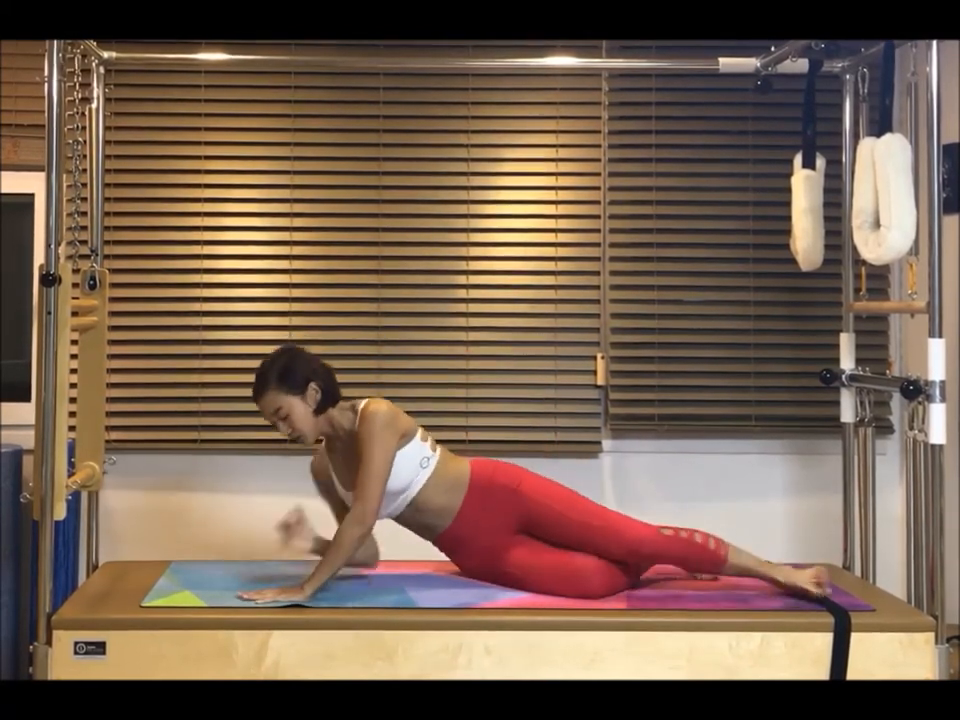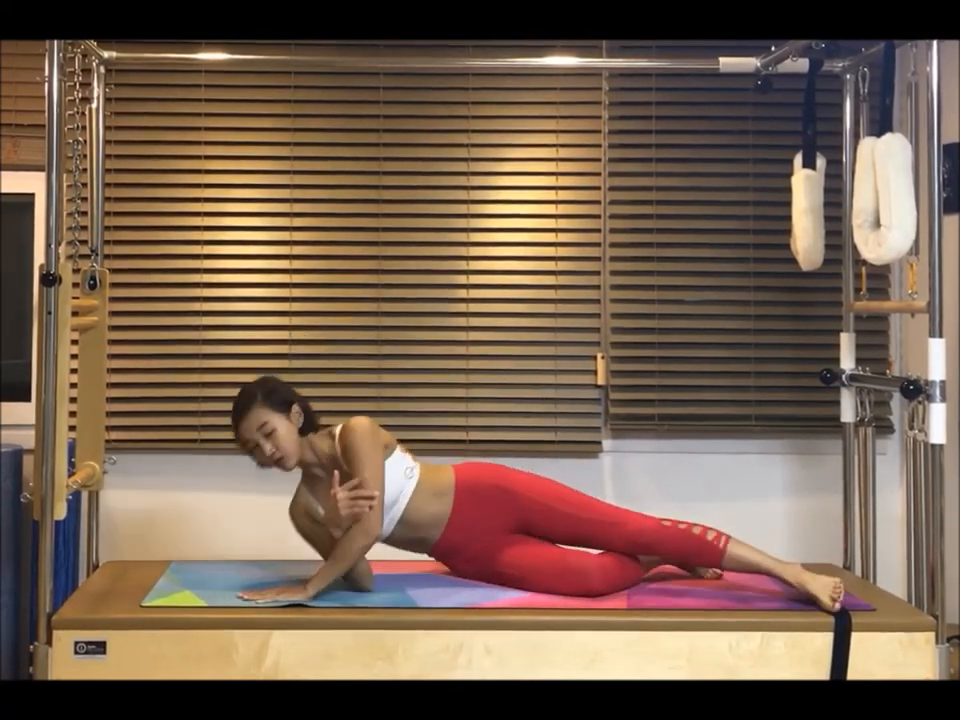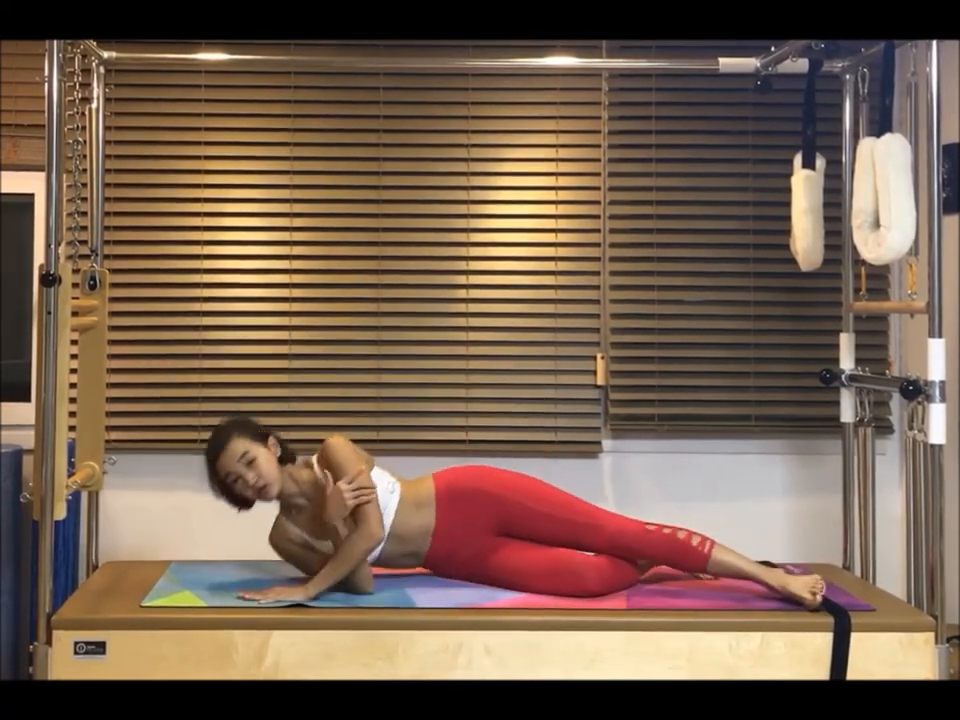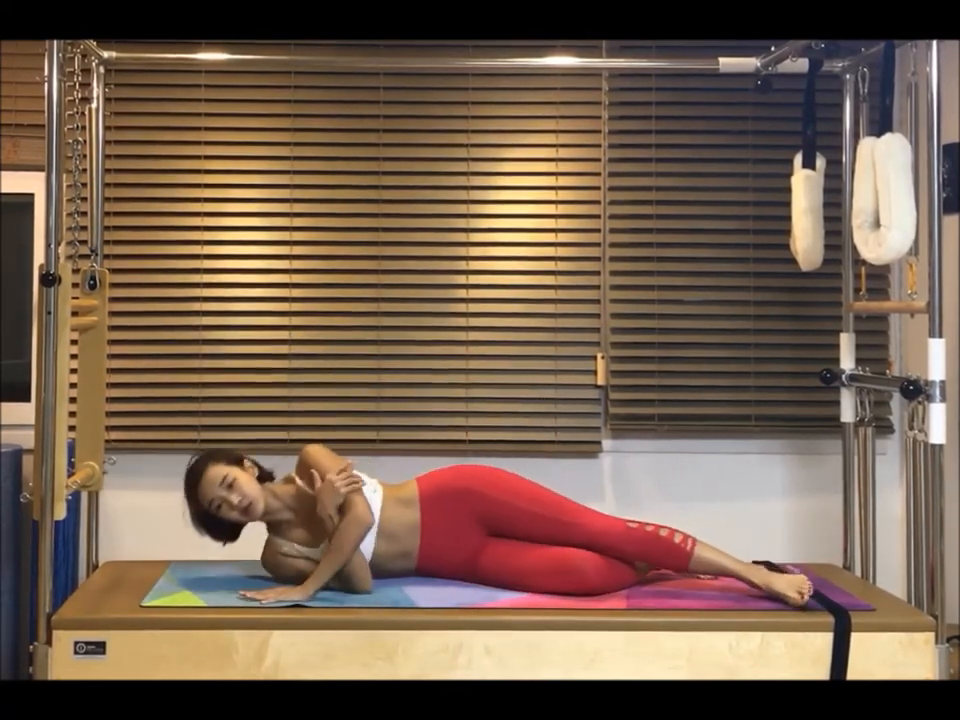
dt=0.2s
person 1, frame 1
left shoulder: (374, 416)
right shoulder: (323, 468)
left elbow: (363, 515)
right elbow: (363, 552)
left wrist: (306, 587)
right wrist: (319, 545)
left hip: (500, 493)
right hip: (478, 548)
left knee: (633, 537)
right knee: (591, 579)
left ankle: (777, 572)
right ankle: (661, 567)
person 1, frame 2
left shoulder: (357, 432)
right shoulder: (303, 510)
left elbow: (370, 525)
right elbow: (361, 576)
left wrist: (310, 587)
right wrist: (340, 521)
left hip: (489, 496)
right hip: (471, 553)
left knee: (633, 527)
right knee: (594, 577)
left ankle: (790, 574)
right ankle: (665, 569)
person 1, frame 3
left shoulder: (333, 453)
right shoulder: (286, 536)
left elbow: (373, 526)
right elbow: (362, 582)
left wrist: (310, 588)
right wrist: (336, 526)
left hip: (474, 499)
right hip: (463, 557)
left knee: (618, 530)
right knee: (592, 576)
left ankle: (774, 577)
right ankle: (659, 569)
person 1, frame 4
left shoulder: (309, 461)
right shoulder: (279, 553)
left elbow: (362, 516)
right elbow: (360, 581)
left wrist: (307, 588)
right wrist: (328, 523)
left hip: (459, 498)
right hip: (457, 556)
left knee: (604, 529)
right knee: (590, 575)
left ankle: (758, 574)
right ankle: (660, 571)
